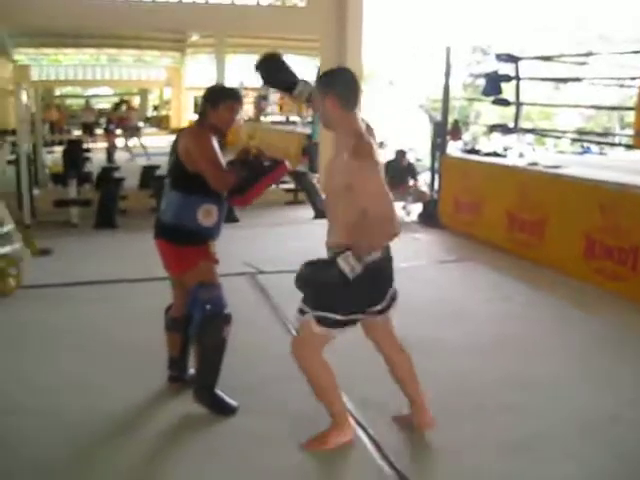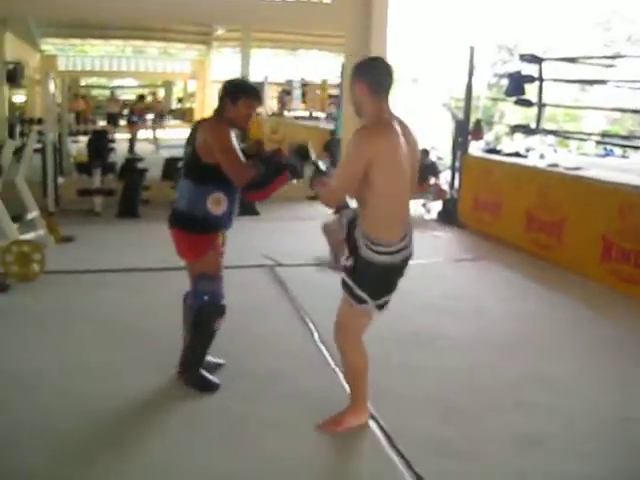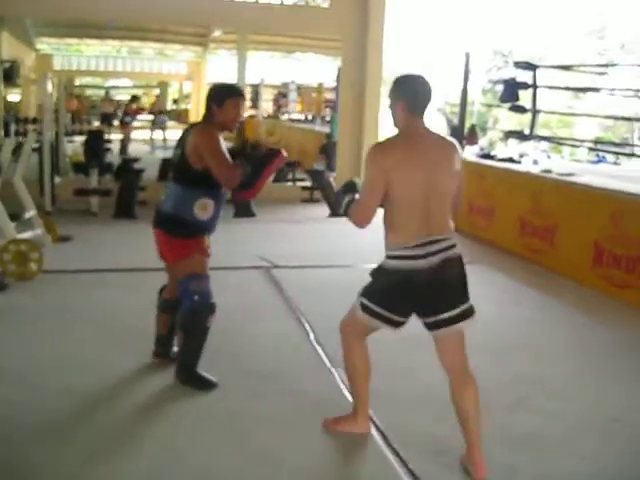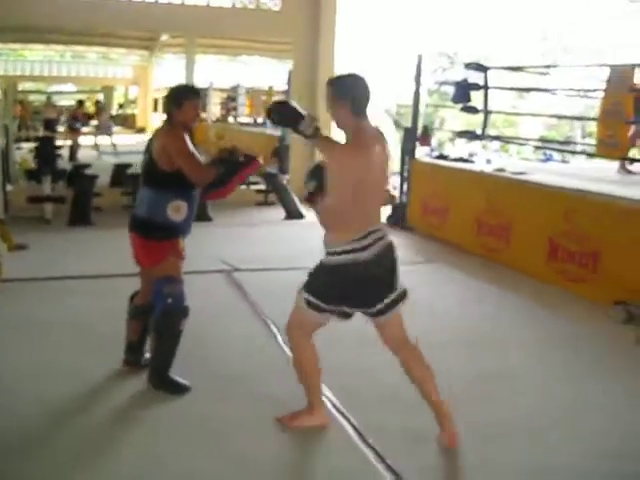
dt=0.4s
person 1, frame 1
left shoulder: (356, 160)
right shoulder: (353, 134)
left elbow: (388, 226)
left wrist: (344, 263)
left hip: (356, 268)
right hip: (367, 262)
left knee: (304, 349)
right knee: (384, 341)
left ankle: (341, 426)
right ankle: (420, 413)
person 1, frame 2
left shoulder: (367, 138)
right shoulder: (403, 131)
left elbow: (333, 196)
left wrist: (312, 180)
left hip: (380, 255)
right hip: (381, 233)
left knee: (346, 331)
right knee: (339, 223)
left ankle: (358, 409)
right ankle: (344, 261)
person 1, frame 3
left shoulder: (383, 153)
right shoulder: (451, 150)
left elbow: (363, 217)
left wrist: (347, 200)
left hip: (403, 269)
right hip: (447, 264)
left knee: (351, 332)
right knee: (457, 367)
left ankle: (359, 417)
person 1, frame 4
left shoulder: (345, 154)
right shoulder: (376, 139)
left elbow: (332, 220)
left wrist: (315, 198)
right wrist: (306, 126)
left hip: (346, 265)
right hip: (378, 253)
left knee: (297, 331)
right knee: (401, 345)
left ankle: (315, 410)
right ankle: (447, 427)
person 2, frame 1
left shoulder: (195, 137)
right shoulder: (199, 136)
left elbow: (211, 181)
right elbow: (222, 182)
left hip: (175, 233)
right hip: (184, 238)
left knee: (184, 303)
right knee: (214, 311)
left ankle: (177, 370)
right ankle: (205, 388)
person 2, frame 2
left shoulder: (205, 127)
right shoulder: (218, 131)
right elbow: (242, 178)
left wrist: (255, 161)
right wrist: (281, 165)
left hip: (191, 222)
right hip: (196, 227)
left knee: (199, 291)
right knee: (209, 299)
left ankle: (193, 357)
right ankle: (190, 367)
person 2, frame 3
left shoulder: (196, 132)
right shoulder: (207, 135)
left elbow: (213, 172)
right elbow: (231, 180)
left wrist: (241, 158)
right wrist: (263, 161)
left hip: (173, 223)
right hip: (183, 230)
left knee: (176, 288)
right knee: (199, 300)
left ankle: (163, 347)
right ankle: (187, 369)
person 2, frame 4
left shoulder: (166, 136)
right shoulder: (173, 137)
left elbow: (187, 176)
right elbow: (201, 177)
left wrist: (220, 165)
right wrist: (238, 165)
left hip: (148, 229)
right hip: (158, 234)
left knee: (148, 293)
right knee: (172, 303)
left ankle: (133, 354)
right ankle: (159, 374)
